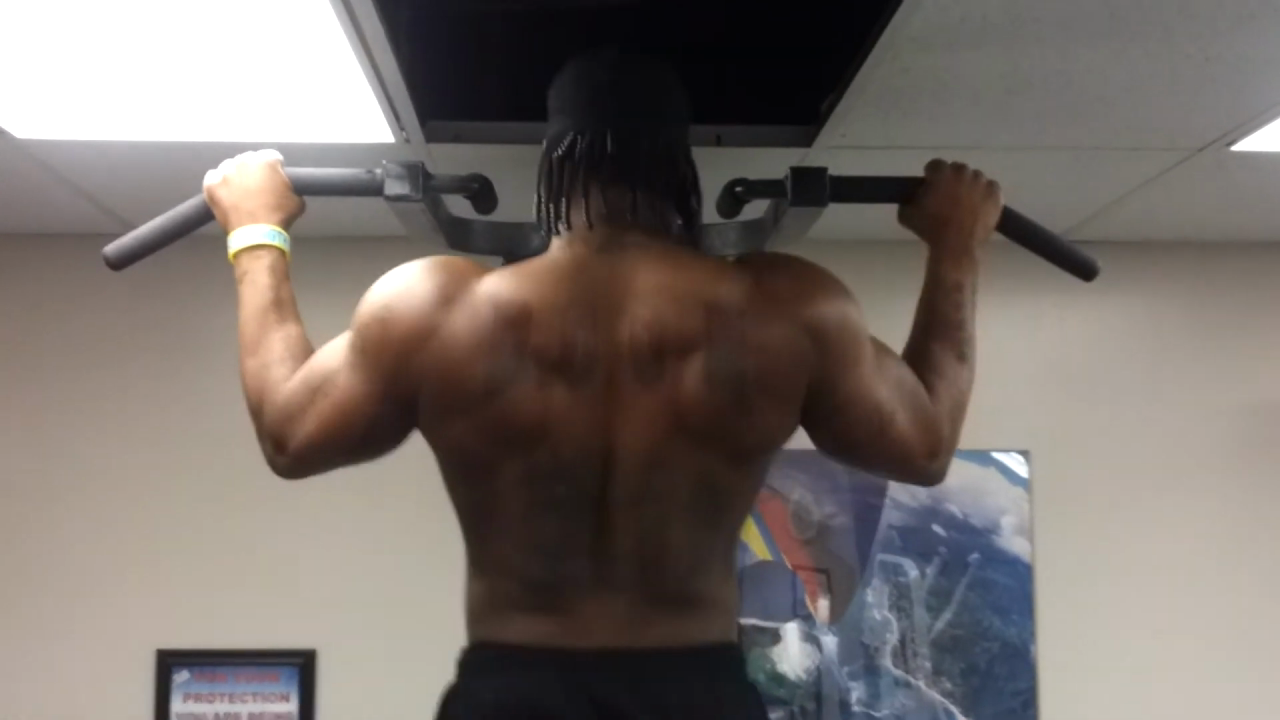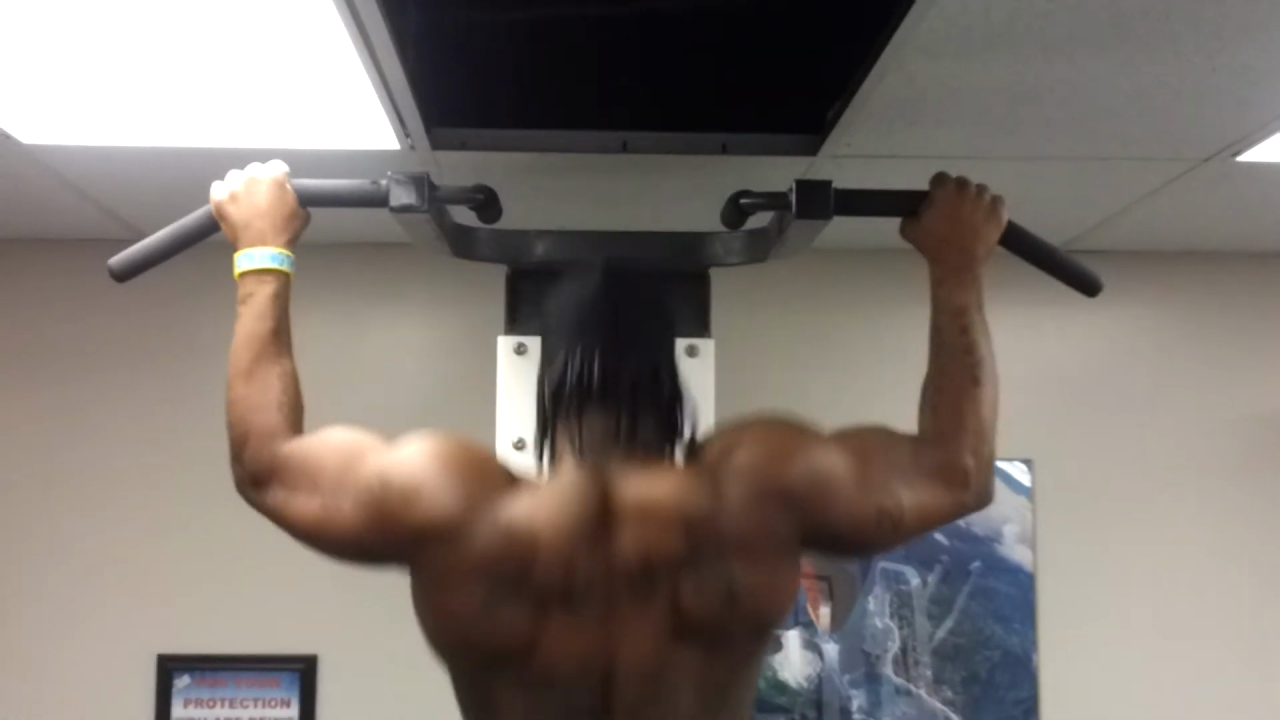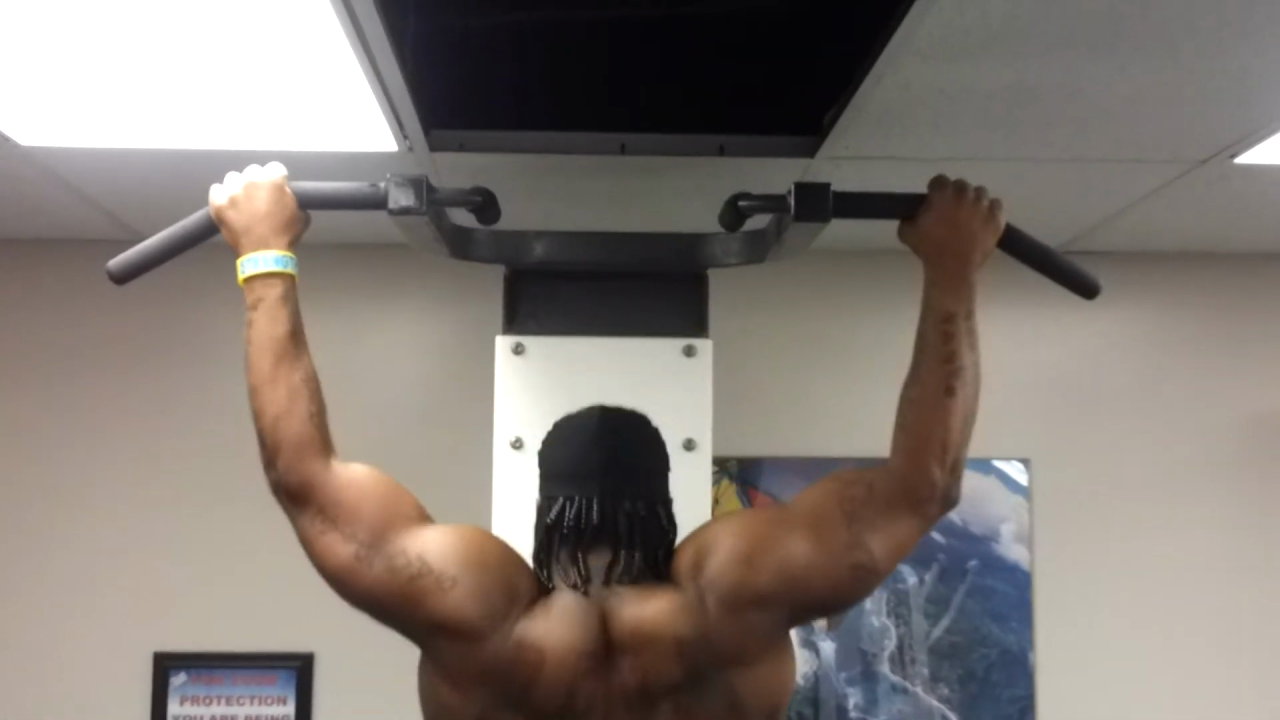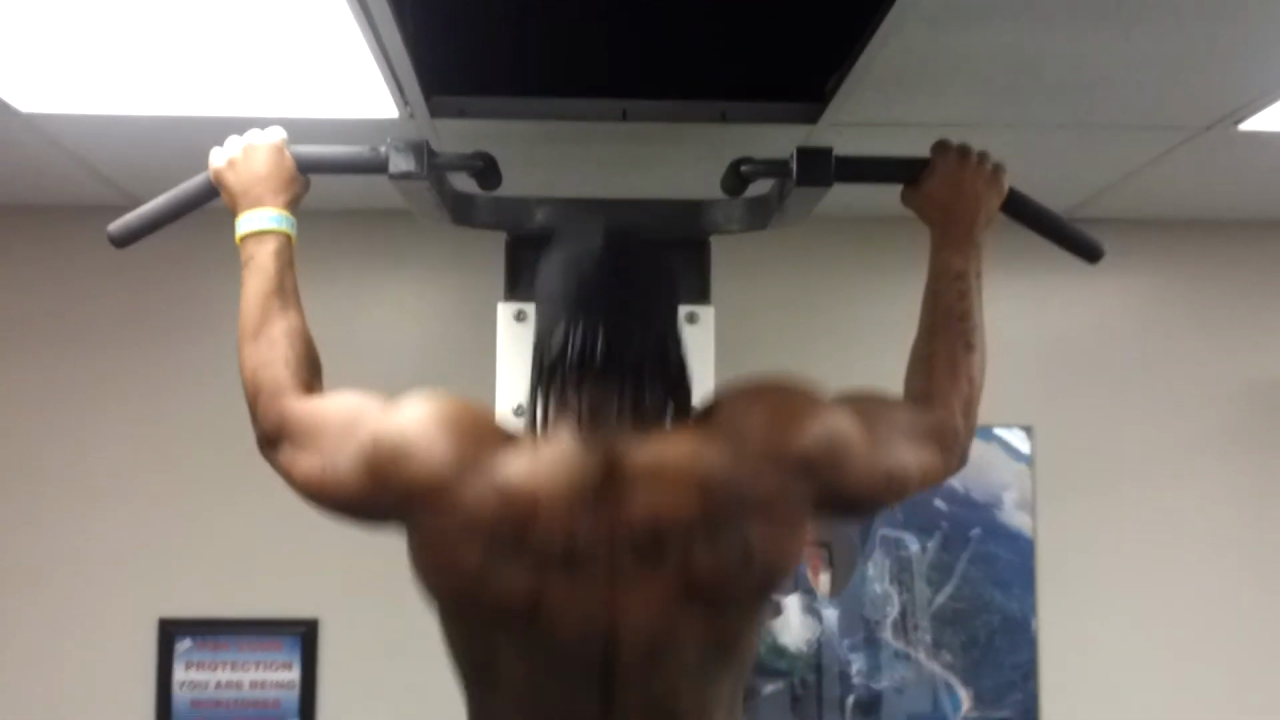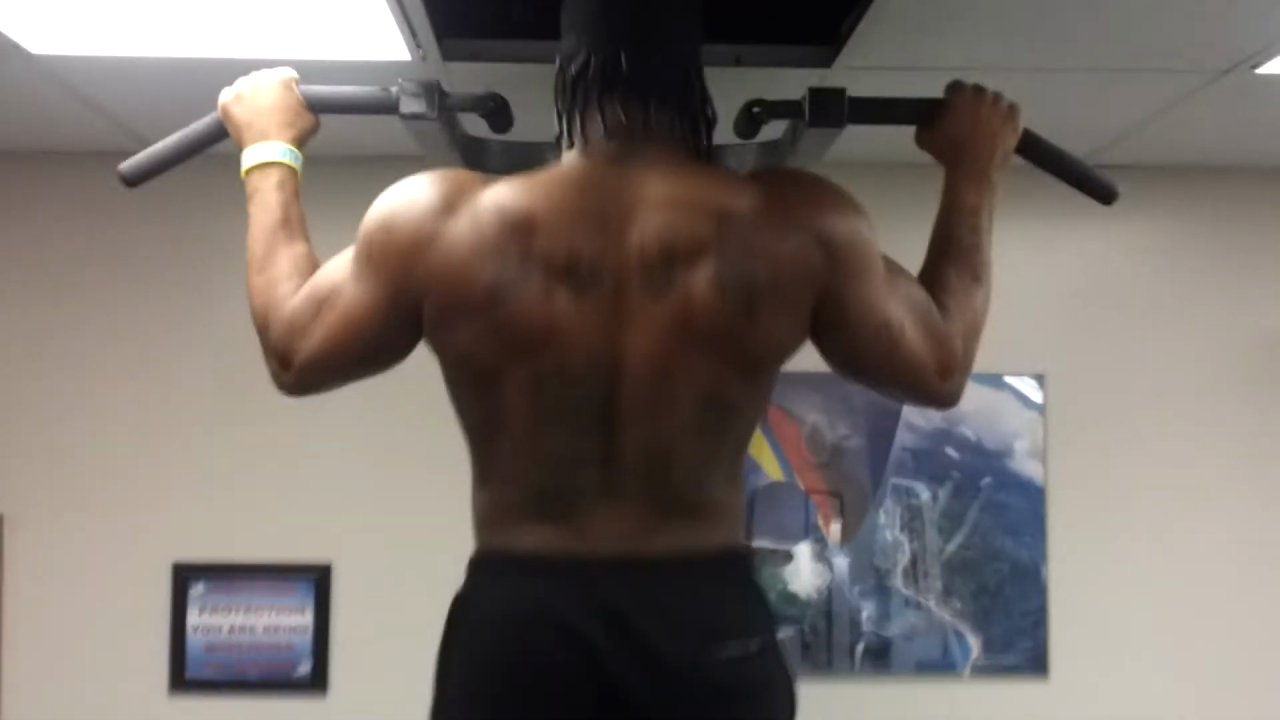
dt=0.3s
person 1, frame 1
left shoulder: (432, 308)
right shoulder: (784, 311)
left elbow: (285, 434)
right elbow: (927, 444)
left wrist: (258, 230)
right wrist: (954, 243)
person 1, frame 2
left shoulder: (454, 513)
right shoulder: (755, 498)
left elbow: (264, 463)
right elbow: (958, 471)
left wrist: (262, 255)
right wrist: (956, 267)
person 1, frame 3
left shoulder: (473, 615)
right shoulder: (732, 606)
left elbow: (300, 472)
right elbow: (925, 482)
left wrist: (266, 257)
right wrist: (950, 271)
person 1, frame 4
left shoulder: (452, 468)
right shoulder: (764, 455)
left elbow: (281, 420)
right elbow: (940, 436)
left wrist: (264, 219)
right wrist: (956, 234)
person 1, frame 5
left shoulder: (440, 217)
right shoulder: (790, 223)
left elbow: (291, 348)
right elbow: (940, 364)
left wrist: (270, 150)
right wrist: (971, 171)
left hip: (515, 629)
right hip: (710, 632)
